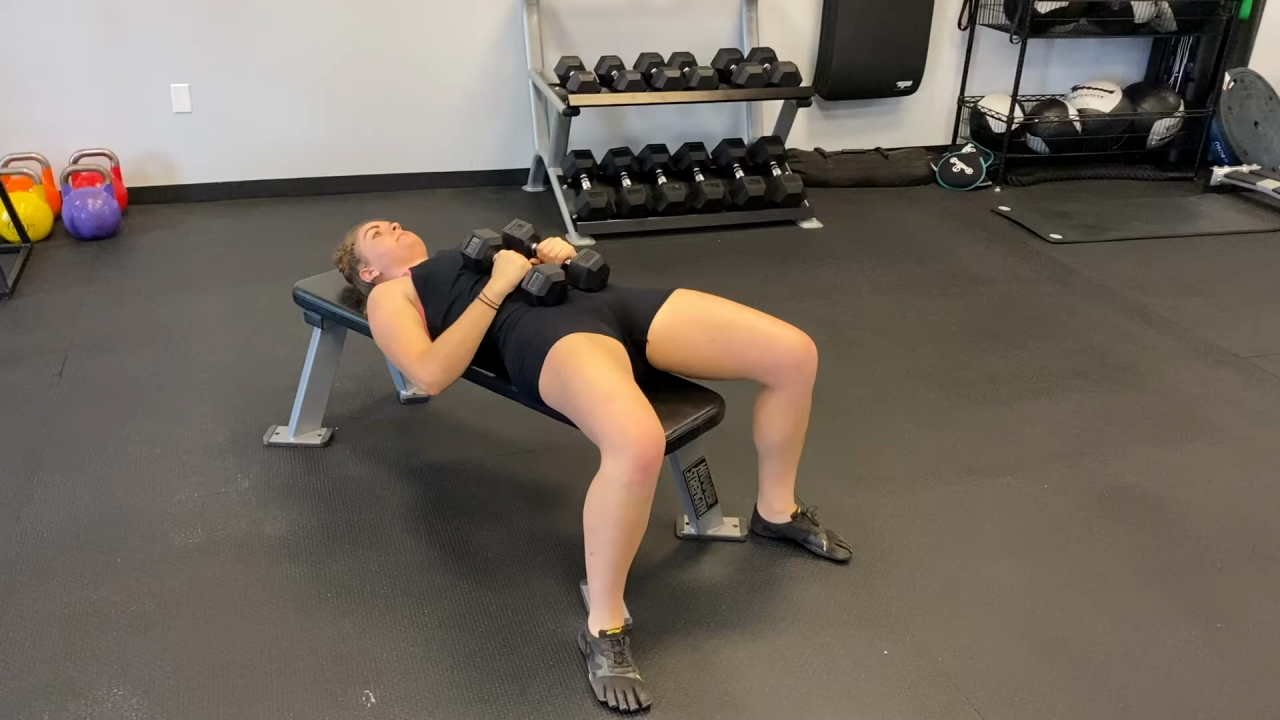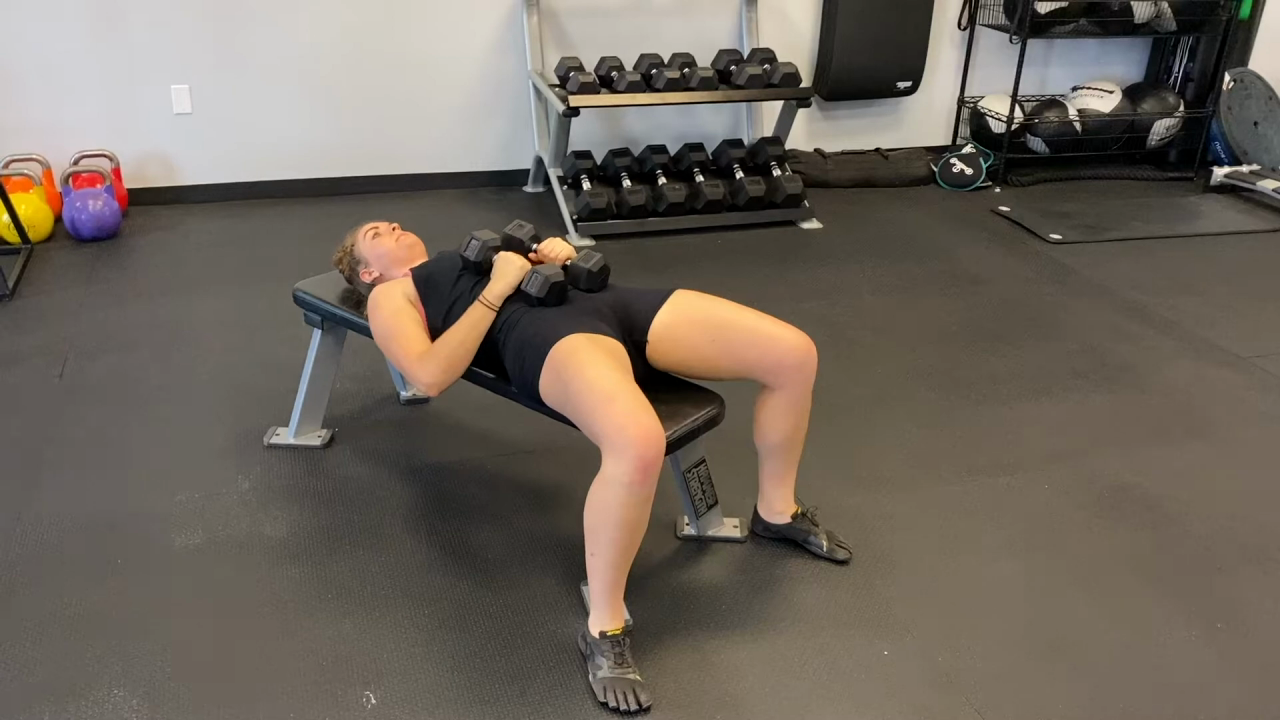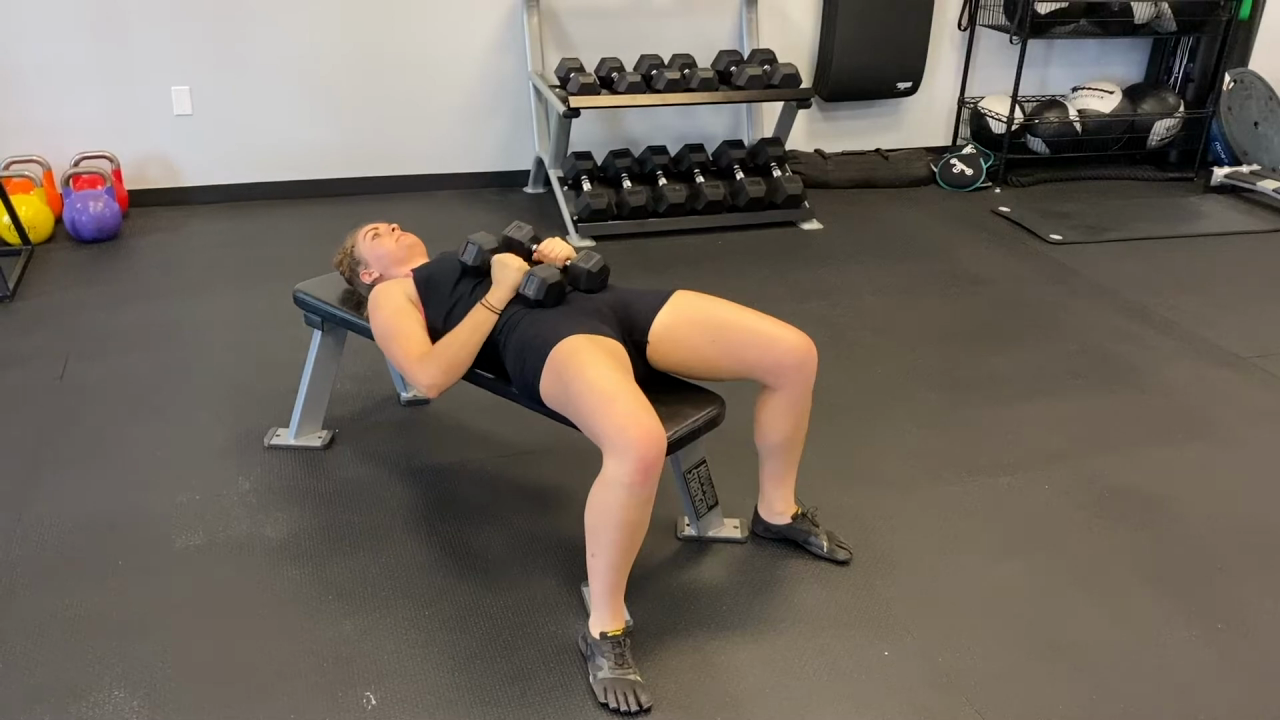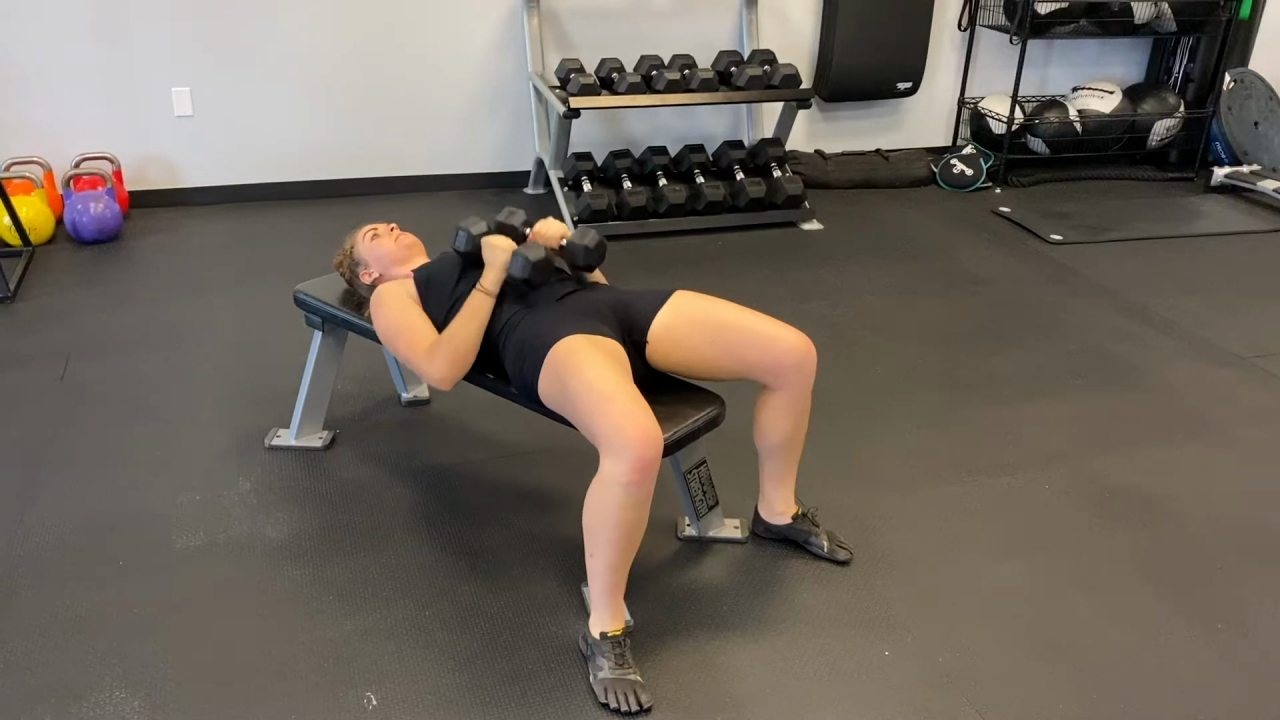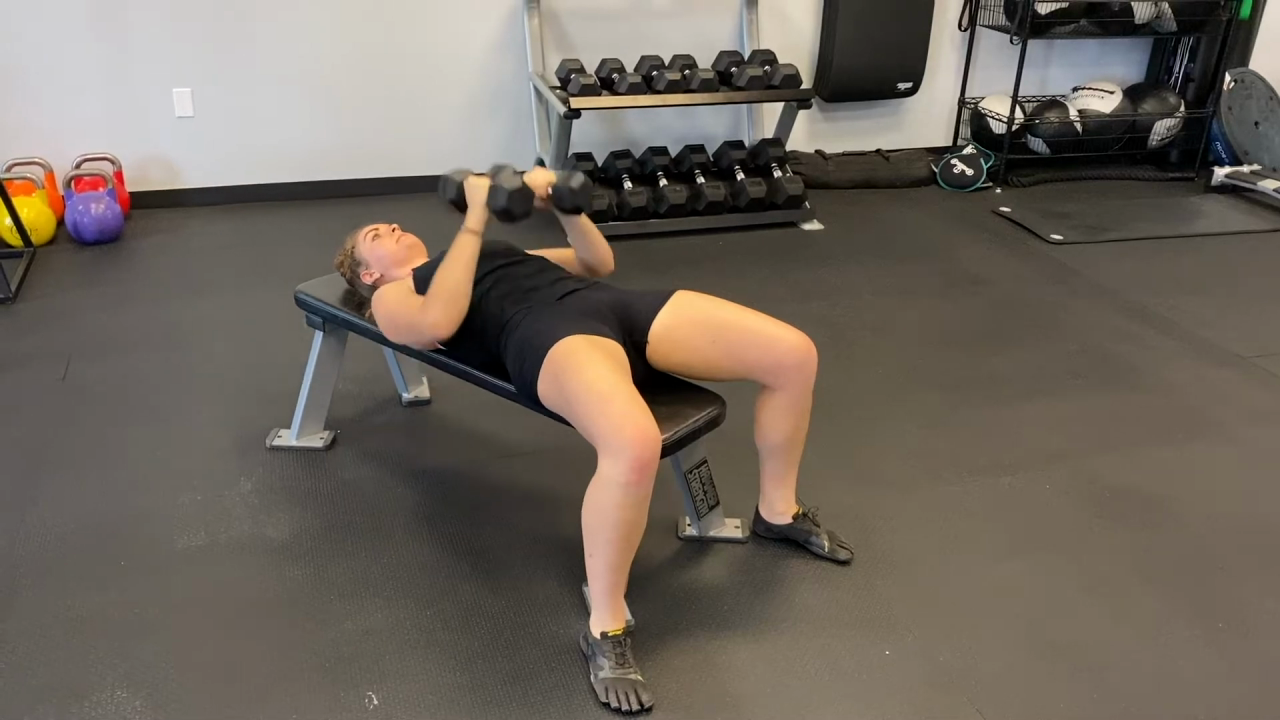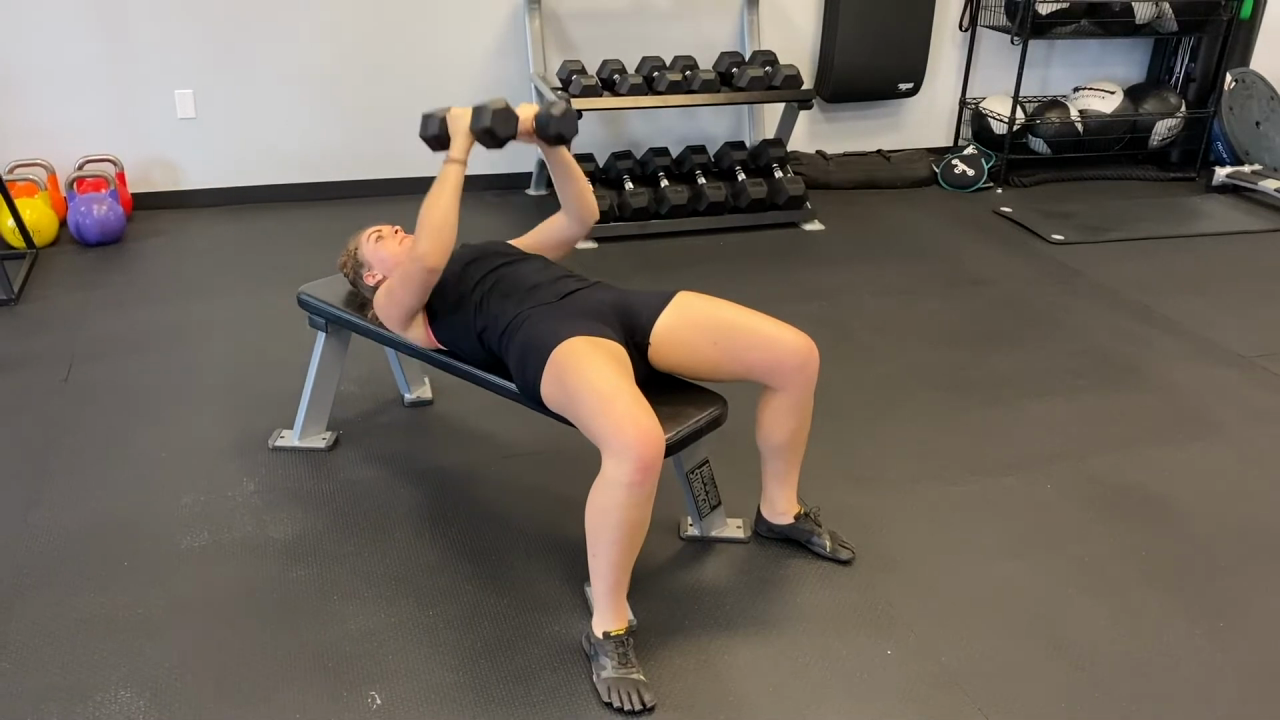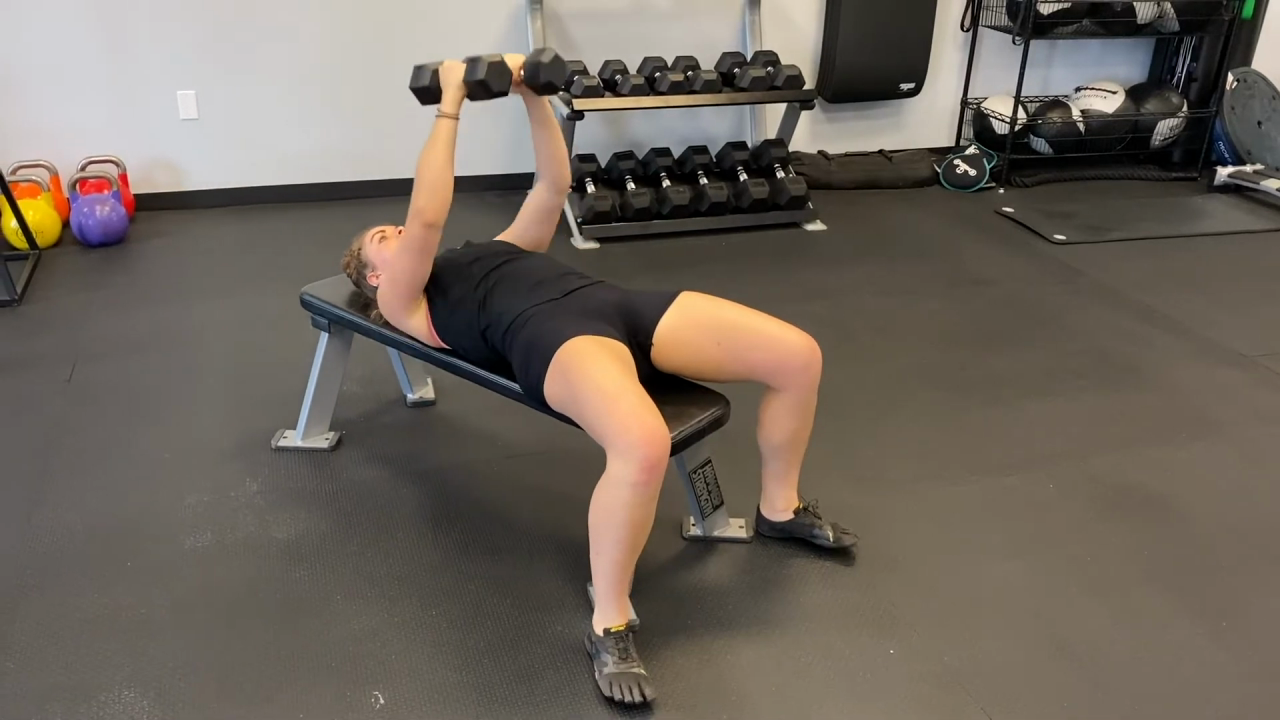
dt=0.3s
person 1, frame 1
right shoulder: (390, 294)
right elbow: (431, 373)
left wrist: (568, 254)
right wrist: (496, 288)
right hip: (543, 328)
left knee: (794, 354)
right knee: (637, 443)
left ankle: (777, 510)
right ankle: (604, 629)
person 1, frame 2
right shoulder: (391, 297)
right elbow: (430, 376)
left wrist: (567, 256)
right wrist: (495, 290)
right hip: (545, 330)
left knee: (794, 354)
right knee: (638, 444)
left ankle: (777, 512)
right ankle: (604, 629)
person 1, frame 3
right shoulder: (391, 295)
right elbow: (430, 376)
left wrist: (568, 257)
right wrist: (497, 295)
right hip: (545, 331)
left knee: (793, 354)
right knee: (638, 445)
left ankle: (777, 511)
right ankle: (604, 630)
person 1, frame 4
left shoulder: (478, 252)
right shoulder: (393, 297)
left elbow: (596, 288)
right elbow: (444, 369)
left wrist: (569, 245)
right wrist: (491, 277)
left hip: (608, 304)
right hip: (543, 331)
left knee: (793, 354)
right knee: (635, 444)
left ankle: (777, 512)
right ankle: (604, 629)
person 1, frame 5
left shoulder: (495, 250)
right shoulder: (392, 298)
left elbow: (600, 262)
right elbow: (439, 323)
right wrist: (475, 220)
left hip: (610, 301)
right hip: (544, 329)
left knee: (794, 354)
right knee: (633, 446)
left ankle: (778, 510)
right ankle: (605, 629)
person 1, frame 6
left shoulder: (499, 250)
right shoulder: (398, 306)
left elbow: (581, 215)
right elbow: (429, 257)
left wrist: (548, 143)
right wrist: (457, 152)
left hip: (609, 301)
right hip: (546, 333)
left knee: (795, 357)
right knee: (638, 446)
left ankle: (779, 512)
right ankle: (607, 628)
person 1, frame 7
left shoulder: (499, 247)
right shoulder: (404, 299)
left elbow: (555, 181)
right elbow: (426, 214)
left wrist: (533, 96)
right wrist: (449, 107)
left hip: (616, 303)
right hip: (549, 332)
left knee: (798, 356)
right knee: (643, 446)
left ankle: (780, 507)
right ankle: (609, 627)
